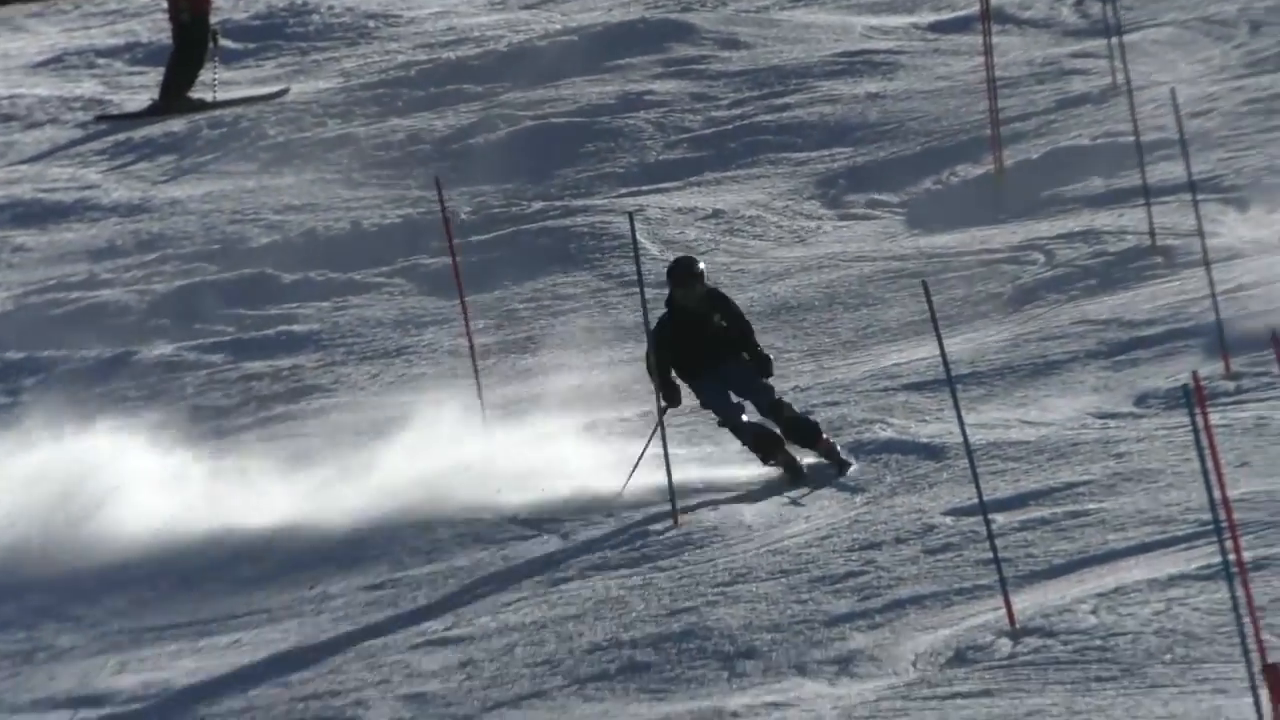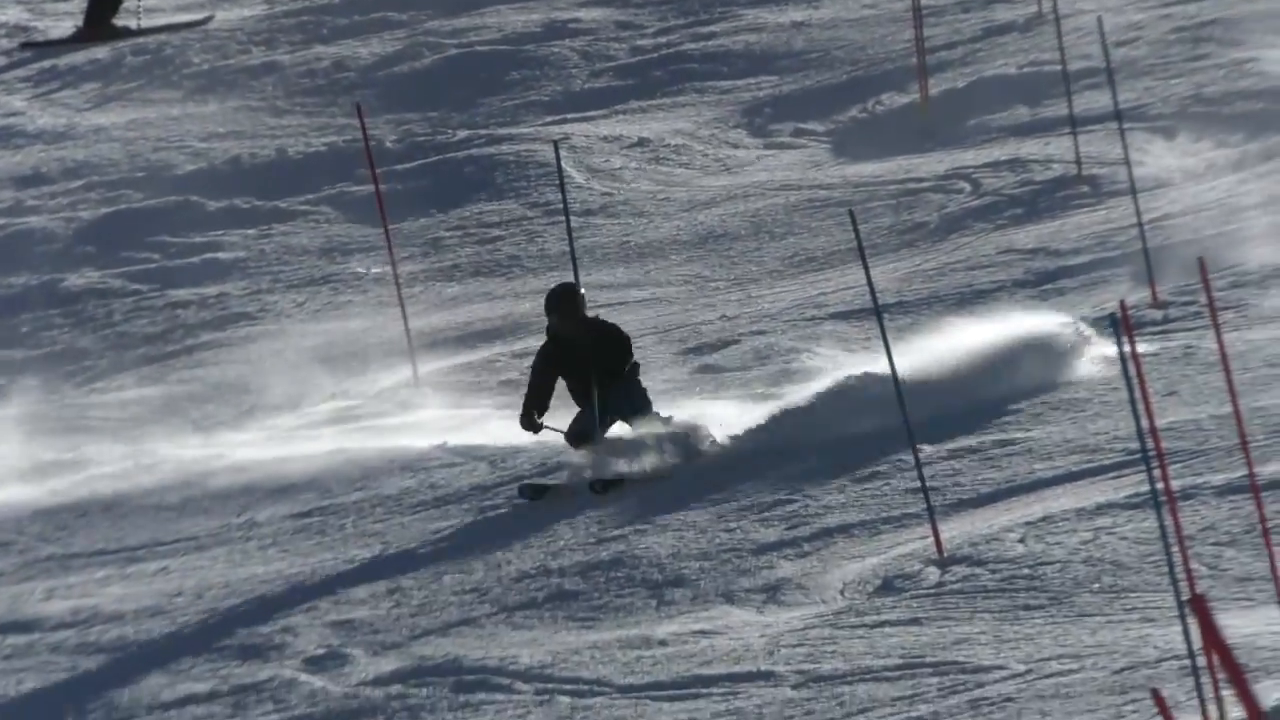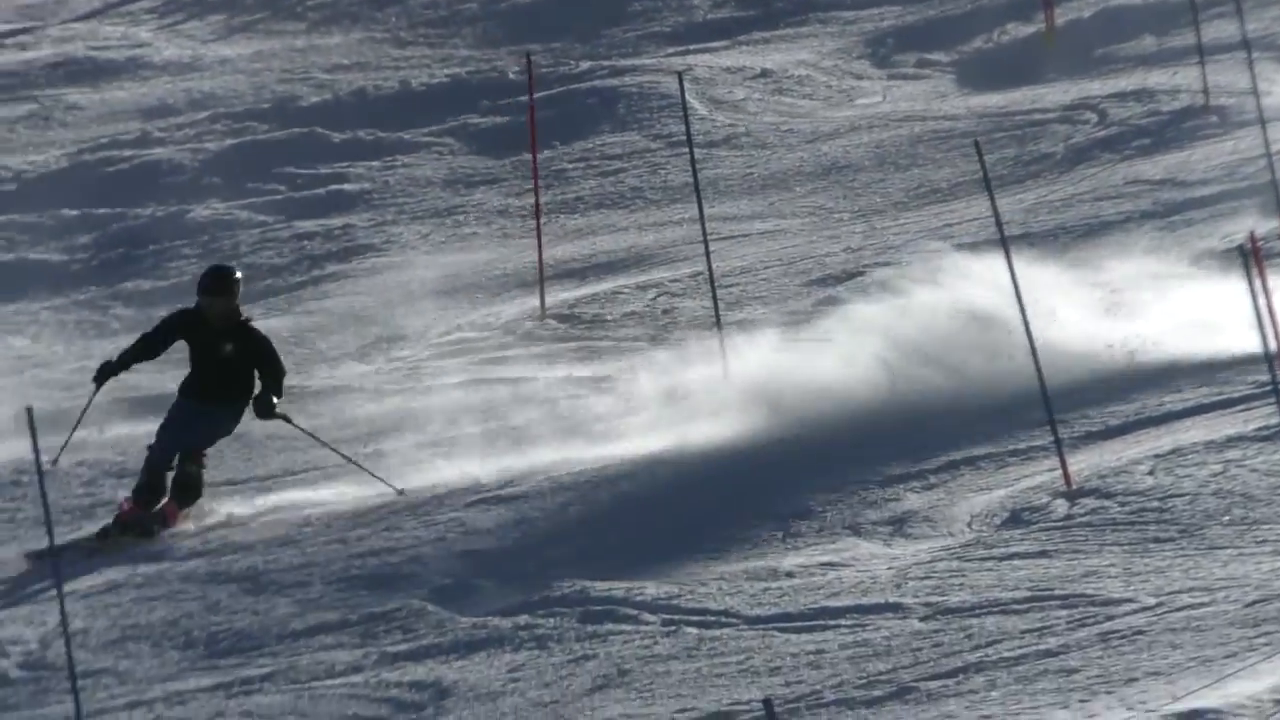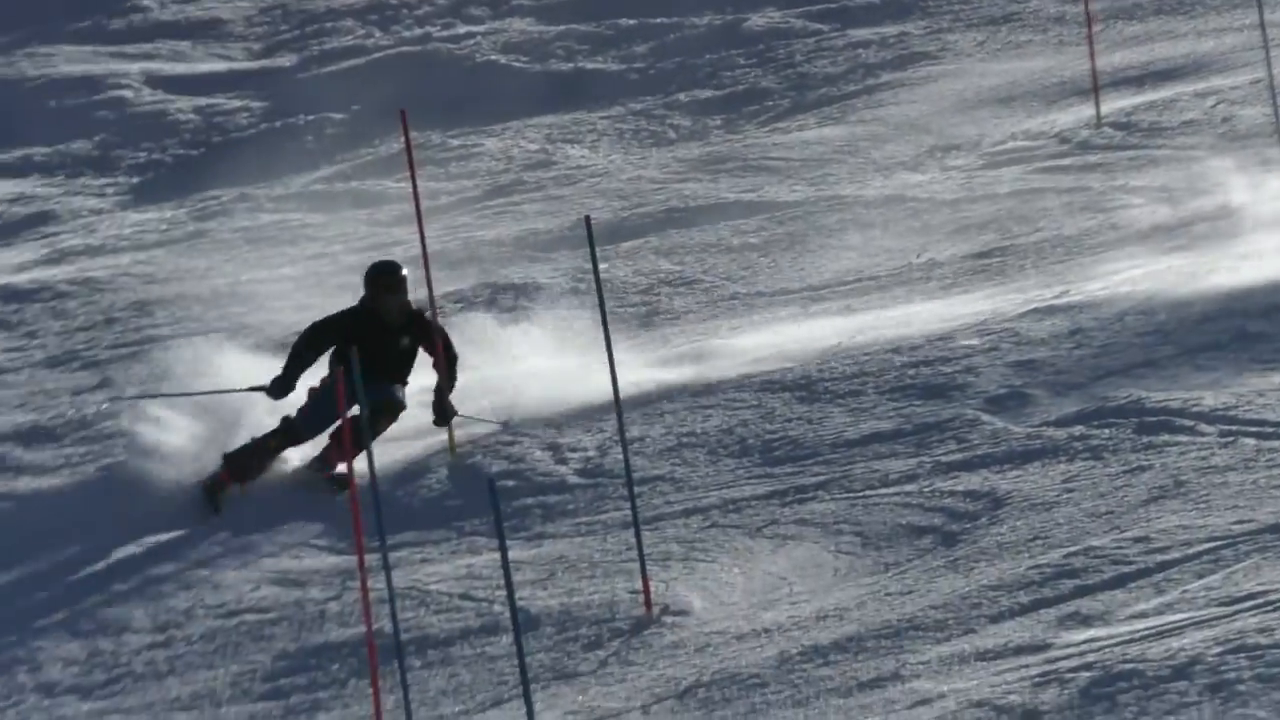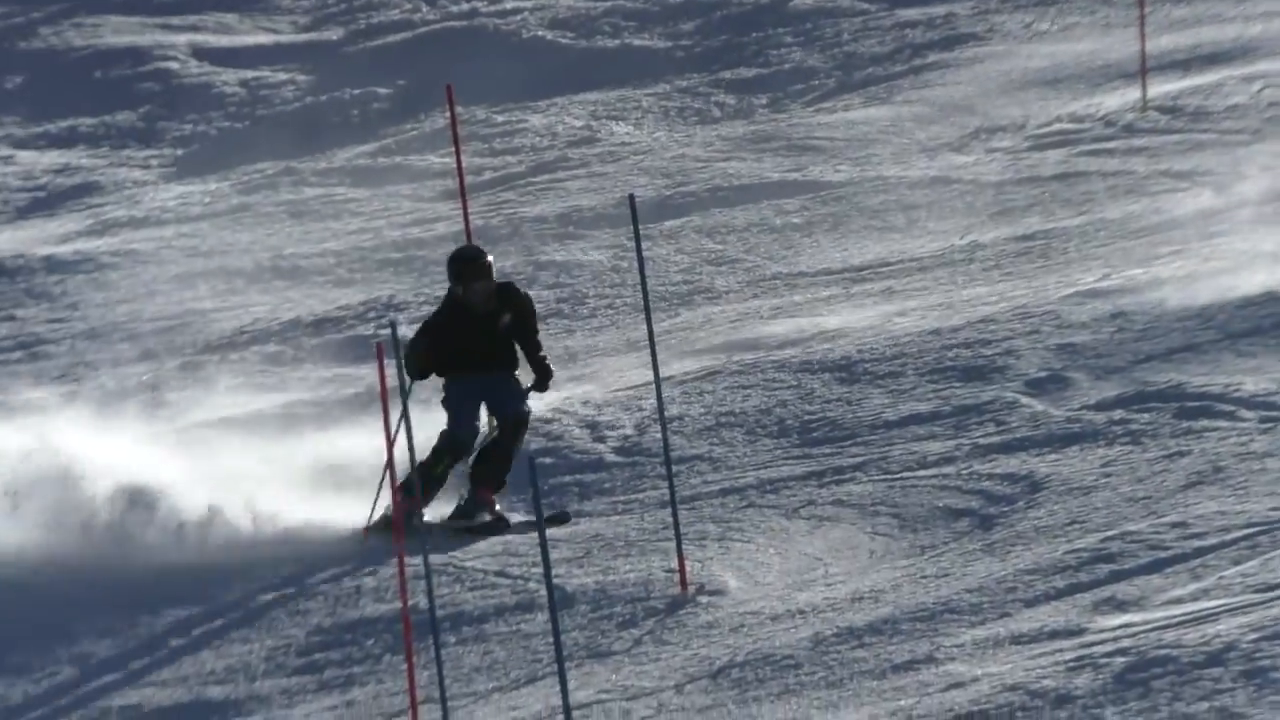
dt=0.5s
person 1, frame 1
left shoulder: (714, 300)
right shoulder: (670, 325)
left elbow: (739, 325)
right elbow: (657, 360)
left wrist: (757, 353)
right wrist: (667, 389)
left hip: (732, 363)
right hip: (704, 377)
left knee: (770, 405)
right knee: (734, 418)
left ankle: (820, 444)
right ankle: (780, 456)
person 1, frame 2
left shoulder: (600, 330)
right shoulder: (551, 352)
left elbow: (624, 351)
right elbow: (540, 386)
right wrist: (530, 413)
left hip: (624, 387)
right hip: (595, 401)
left knee: (644, 422)
right knee: (577, 436)
person 1, frame 3
left shoulder: (245, 335)
right shoulder: (189, 321)
left elbow: (273, 368)
right elbow: (152, 340)
left wrist: (269, 396)
right wrist: (117, 365)
left hip: (226, 406)
right hip: (193, 398)
left knee: (190, 450)
right knee: (161, 453)
left ankle: (173, 508)
right ankle: (140, 508)
person 1, frame 4
left shoulder: (417, 323)
right shoulder: (355, 319)
left elbow: (445, 353)
right elbow: (313, 338)
left wrist: (442, 398)
right wrist: (288, 375)
left hip: (384, 385)
right hip: (345, 380)
left knee: (392, 406)
right knee: (301, 429)
left ankle: (327, 461)
right ankle: (231, 471)
person 1, frame 5
left shoulder: (507, 296)
right shoulder: (448, 316)
left elbow: (526, 327)
right elbow: (418, 353)
left wrist: (539, 361)
right wrist: (419, 370)
left hip: (501, 375)
right hip: (464, 378)
left knee: (516, 420)
right knee: (462, 437)
left ankle: (480, 495)
right ankle: (407, 502)
